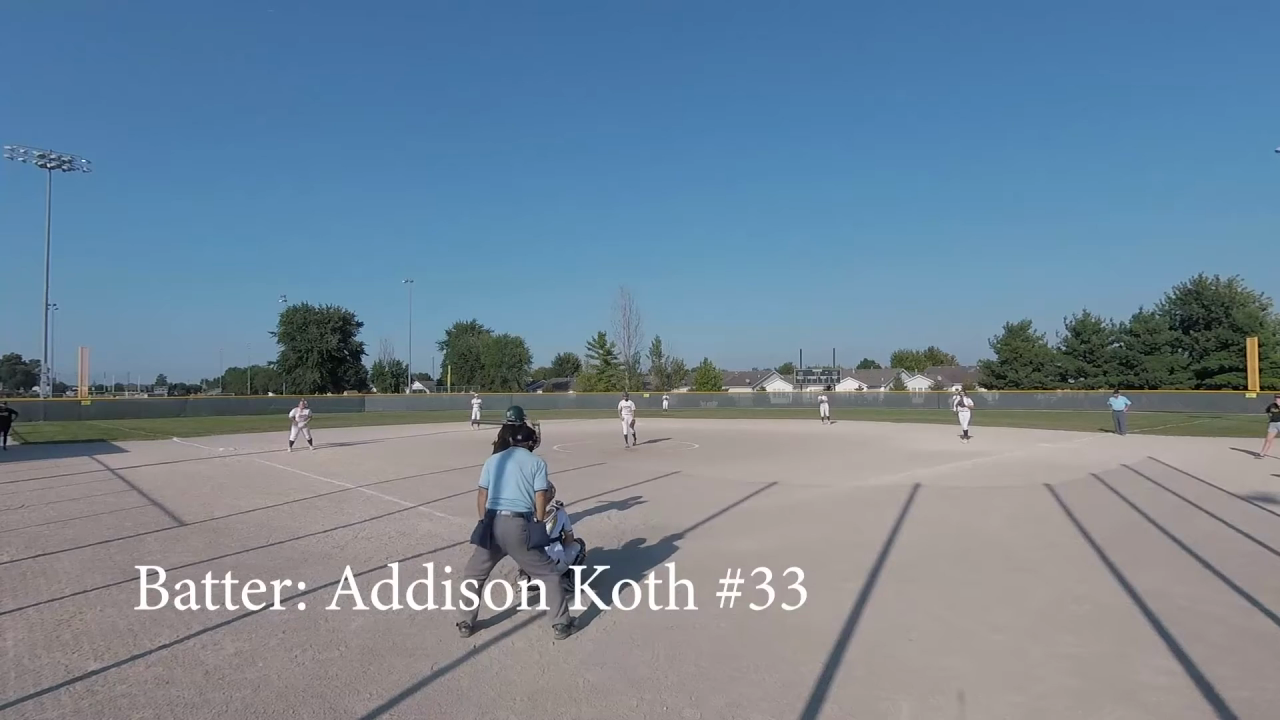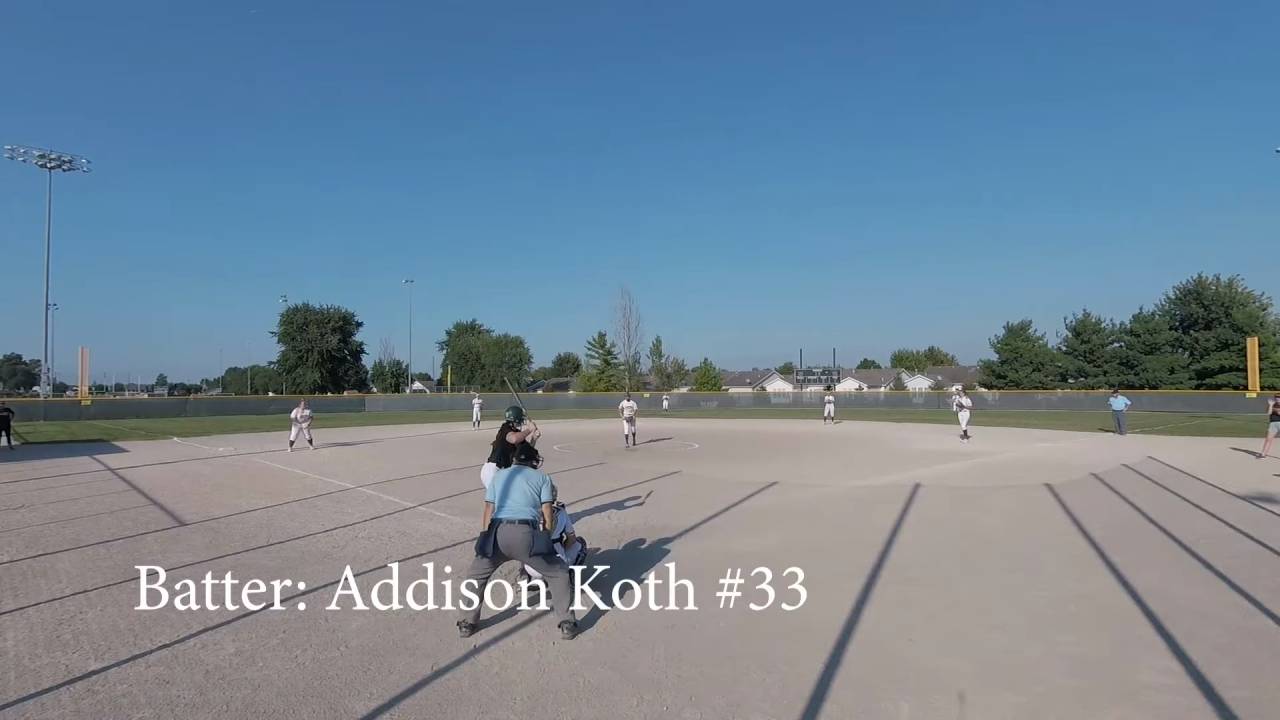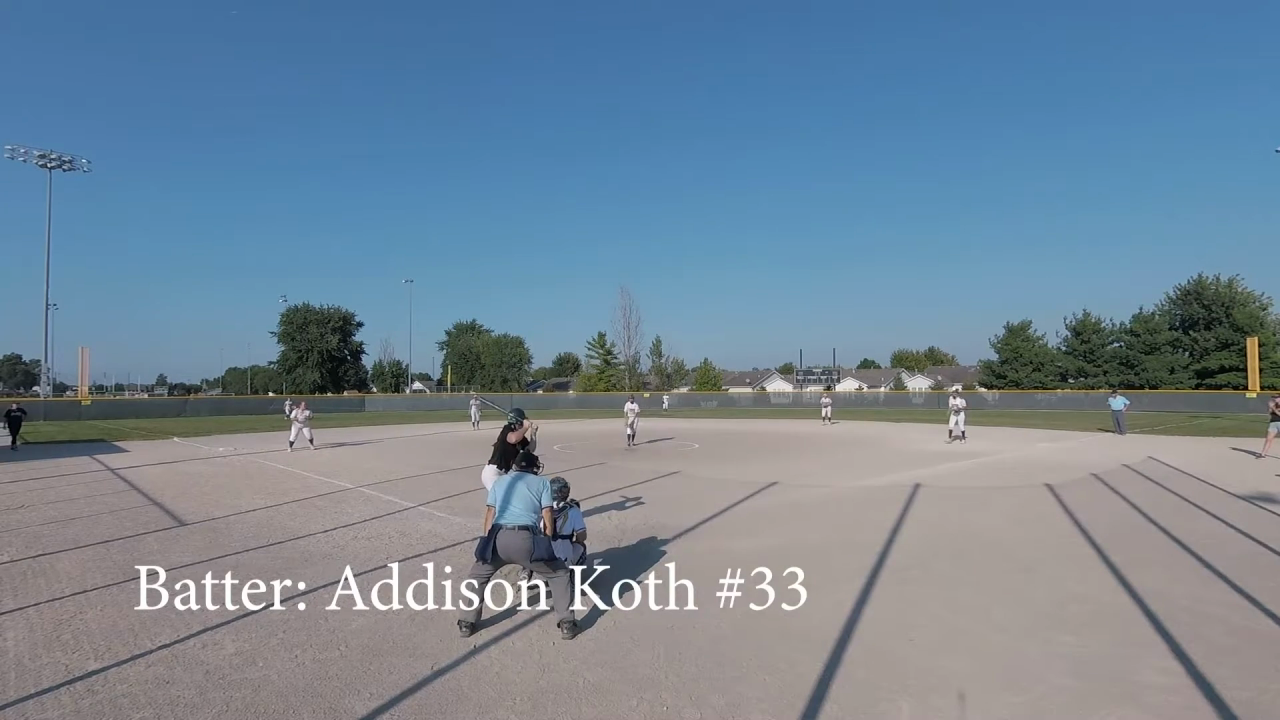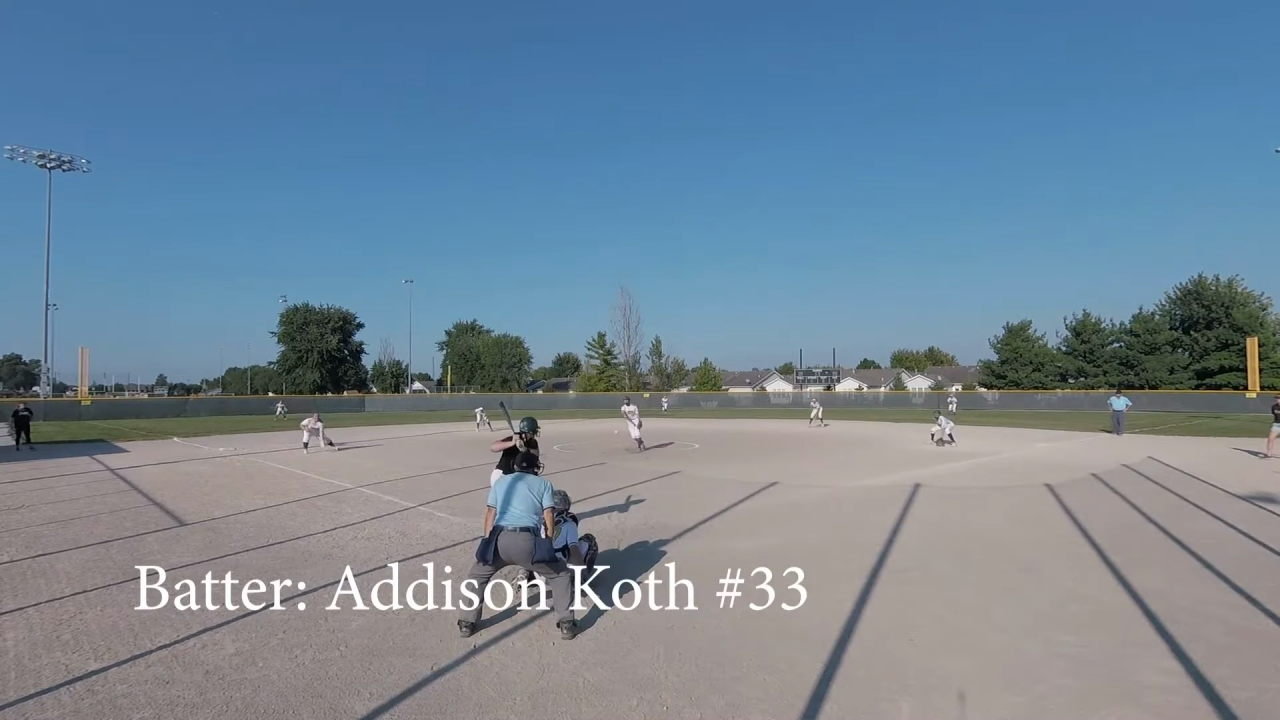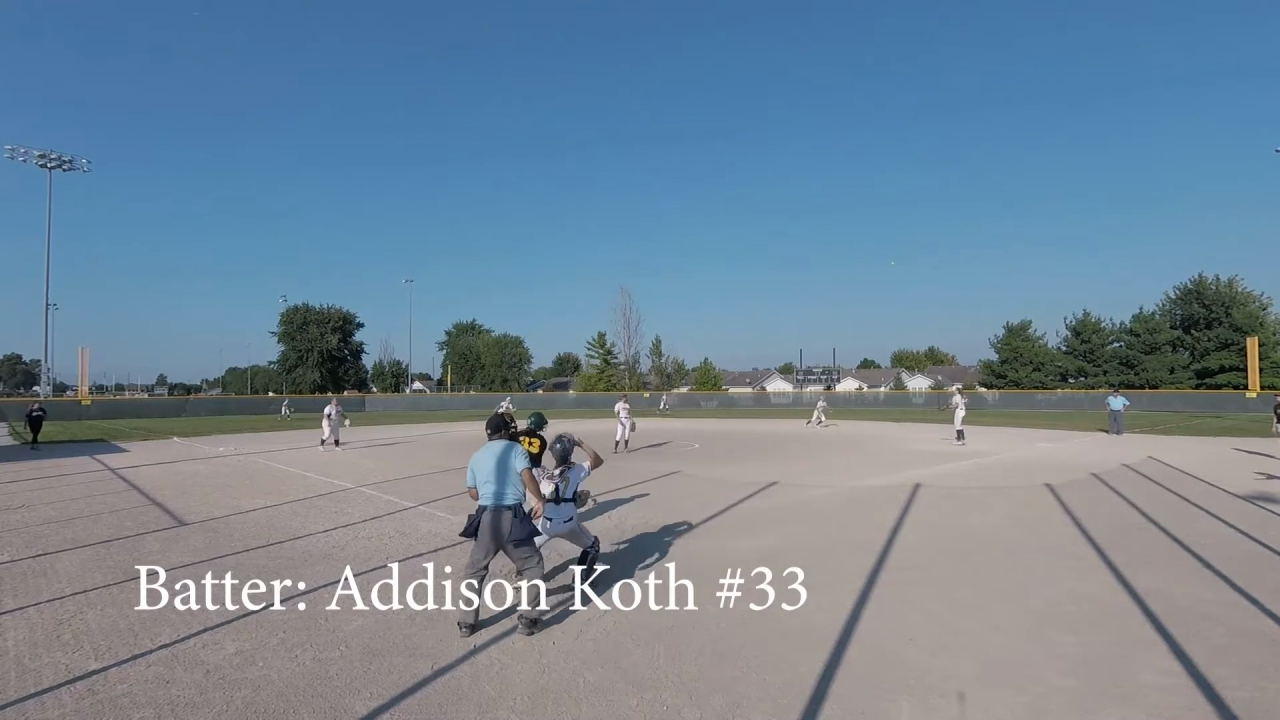
dt=1s
person 1, frame 1
left shoulder: (493, 460)
right shoulder: (537, 462)
left elbow: (482, 494)
right elbow: (541, 498)
left wrist: (484, 523)
right wrist: (539, 525)
left hip: (493, 523)
right hip: (520, 525)
left knee: (474, 574)
right knee: (548, 574)
left ankle: (466, 622)
right ankle: (561, 624)
person 1, frame 2
left shoulder: (499, 475)
right shoulder: (542, 478)
left elbow: (489, 508)
right elbow: (547, 511)
left wrist: (486, 537)
left hip: (498, 532)
right hip: (526, 533)
left knee: (476, 576)
right knee: (558, 573)
left ankle: (467, 623)
right ankle: (567, 624)
person 1, frame 3
left shoulder: (500, 481)
right shoulder: (542, 482)
left elbow: (490, 513)
right elbow: (547, 515)
left wrist: (487, 543)
left hip: (498, 537)
right hip: (526, 539)
left knee: (478, 576)
right knee: (560, 574)
left ankle: (467, 623)
right ankle: (567, 624)
person 1, frame 4
left shoulder: (501, 482)
right shoulder: (543, 484)
left elbow: (490, 514)
right elbow: (548, 516)
left wrist: (487, 544)
left hip: (500, 539)
right hip: (527, 540)
left knee: (477, 576)
right knee: (561, 574)
left ankle: (467, 623)
right ankle: (566, 623)
person 1, frame 5
left shoulder: (476, 456)
right shoulder: (516, 448)
left elbow: (473, 493)
right elbow: (527, 476)
right wrist: (540, 501)
left hip: (485, 517)
right hip: (512, 517)
left knee: (475, 570)
right knee: (532, 566)
left ankle: (467, 622)
right ankle: (528, 619)
